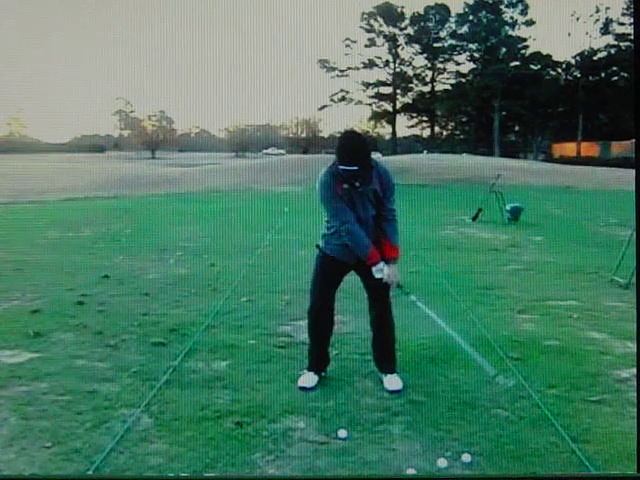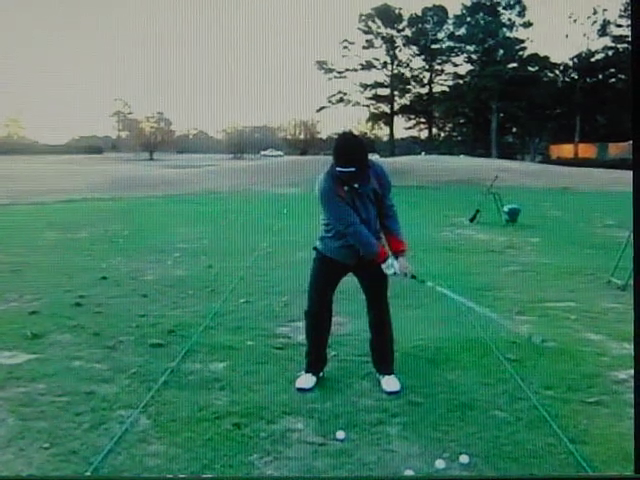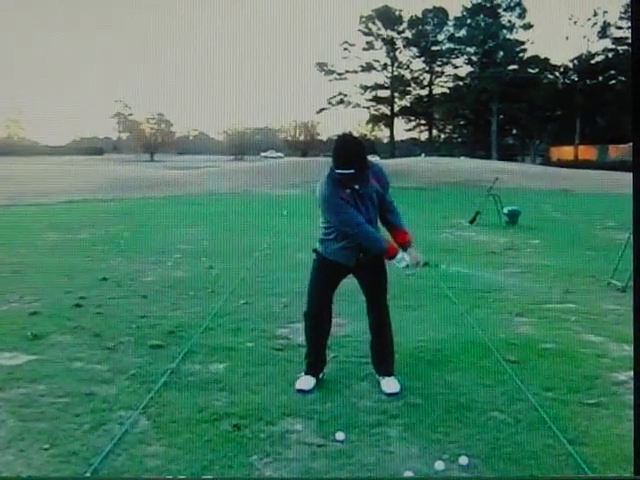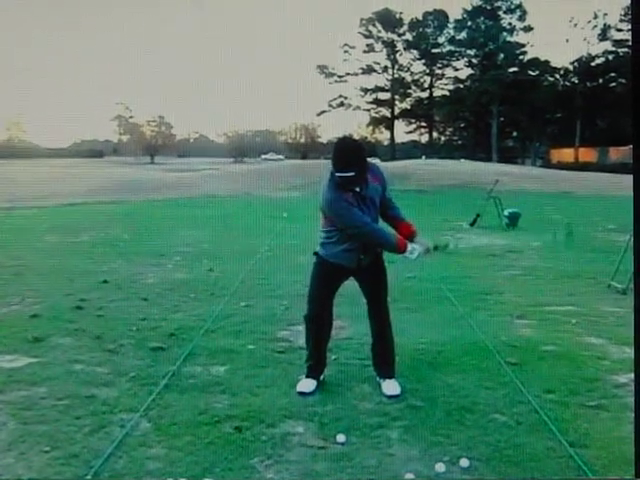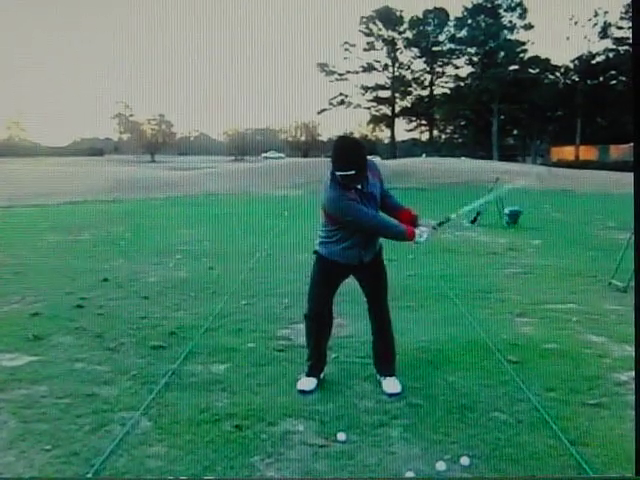
dt=1s
person 1, frame 1
left shoulder: (381, 174)
right shoulder: (328, 180)
left elbow: (388, 217)
right elbow: (347, 225)
left wrist: (391, 260)
right wrist: (375, 262)
left hip: (375, 251)
right hip: (335, 251)
left knee: (381, 309)
right knee: (319, 308)
left ankle: (387, 368)
right ankle: (315, 367)
person 1, frame 2
left shoulder: (377, 173)
right shoulder: (328, 184)
left elbow: (387, 213)
right elbow: (351, 227)
left wrist: (399, 252)
right wrist: (384, 258)
left hip: (372, 252)
right hip: (333, 252)
left knee: (379, 311)
right knee: (316, 309)
left ankle: (385, 370)
right ankle: (313, 368)
person 1, frame 3
left shoulder: (375, 173)
right shoulder: (329, 189)
left elbow: (388, 209)
right elbow: (358, 229)
left wrist: (407, 245)
right wrist: (394, 253)
left hip: (370, 254)
right hip: (333, 255)
left knee: (379, 312)
right knee: (315, 311)
left ankle: (385, 371)
right ankle: (313, 370)
person 1, frame 4
left shoulder: (374, 174)
right shoulder: (333, 196)
left elbow: (387, 206)
right elbow: (368, 230)
left wrist: (412, 235)
right wrist: (405, 247)
left hip: (369, 256)
right hip: (333, 259)
left knee: (380, 315)
right knee: (316, 314)
left ankle: (386, 373)
right ankle: (314, 372)
person 1, frame 5
left shoulder: (371, 170)
right shoulder: (336, 196)
left elbow: (385, 198)
right elbow: (375, 223)
left wrist: (414, 220)
right wrist: (412, 234)
left hip: (369, 254)
right hip: (332, 258)
left knee: (380, 313)
right knee: (317, 313)
left ankle: (386, 372)
right ankle: (314, 370)
